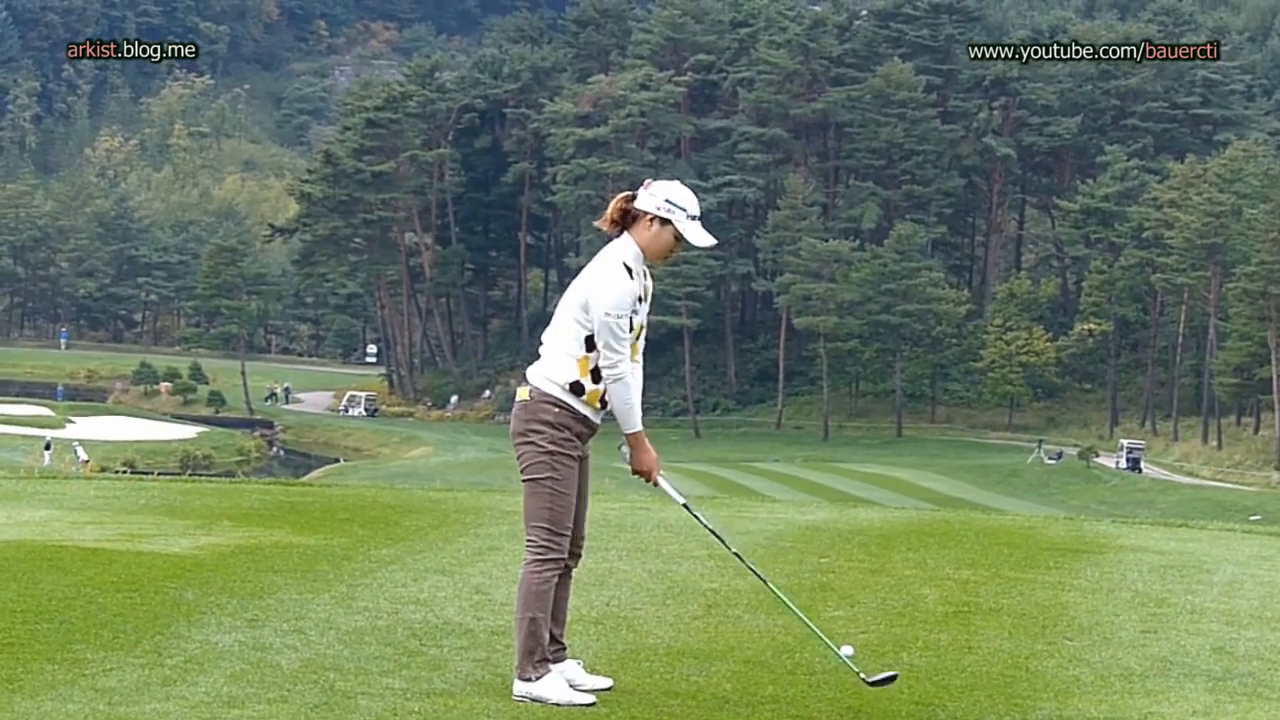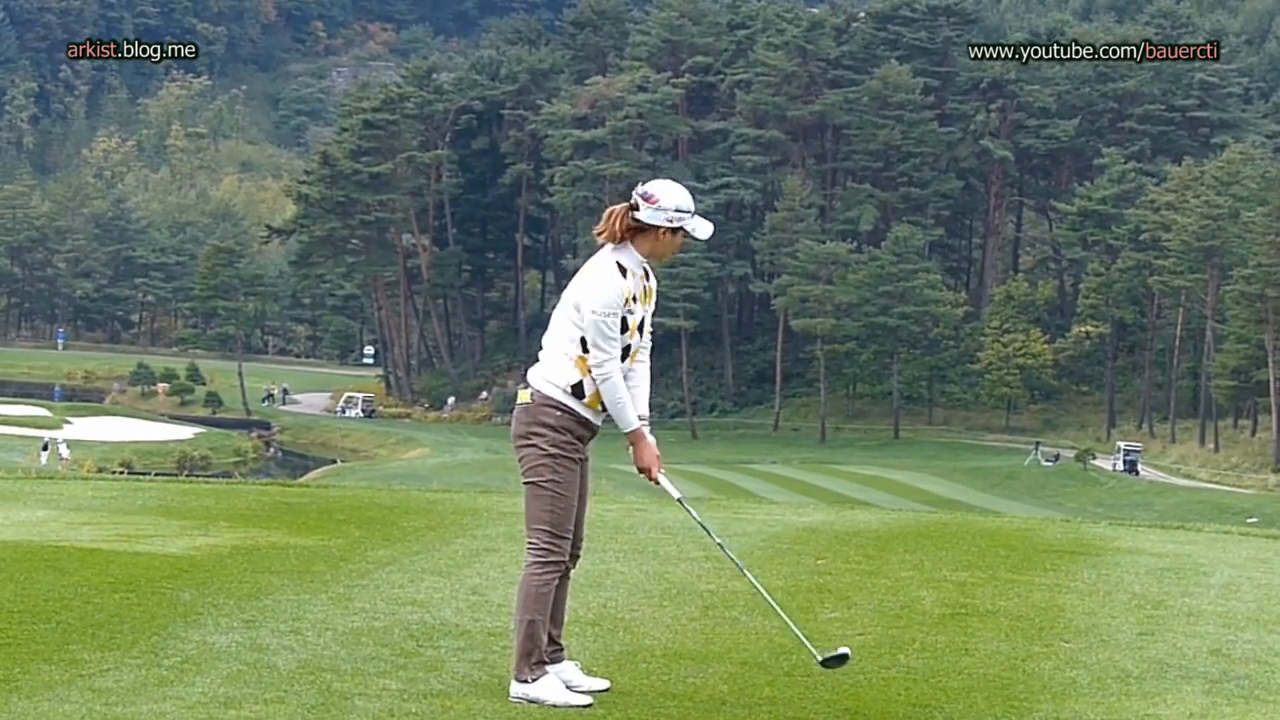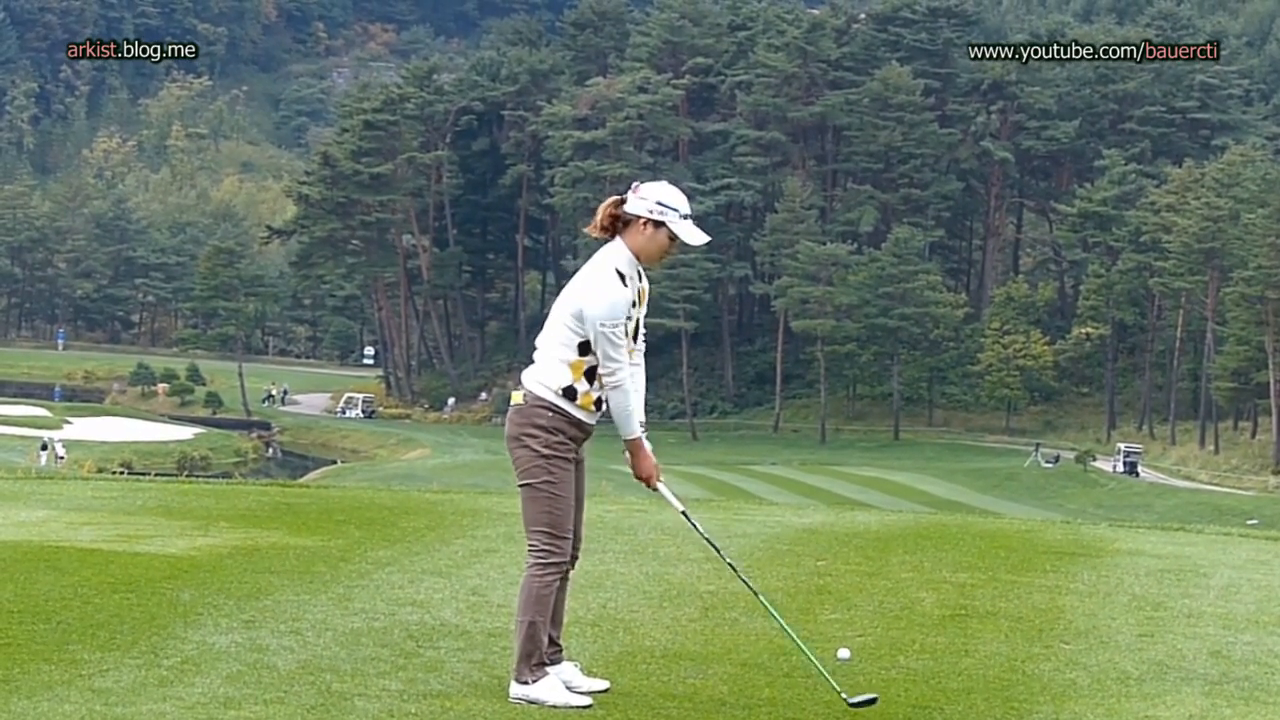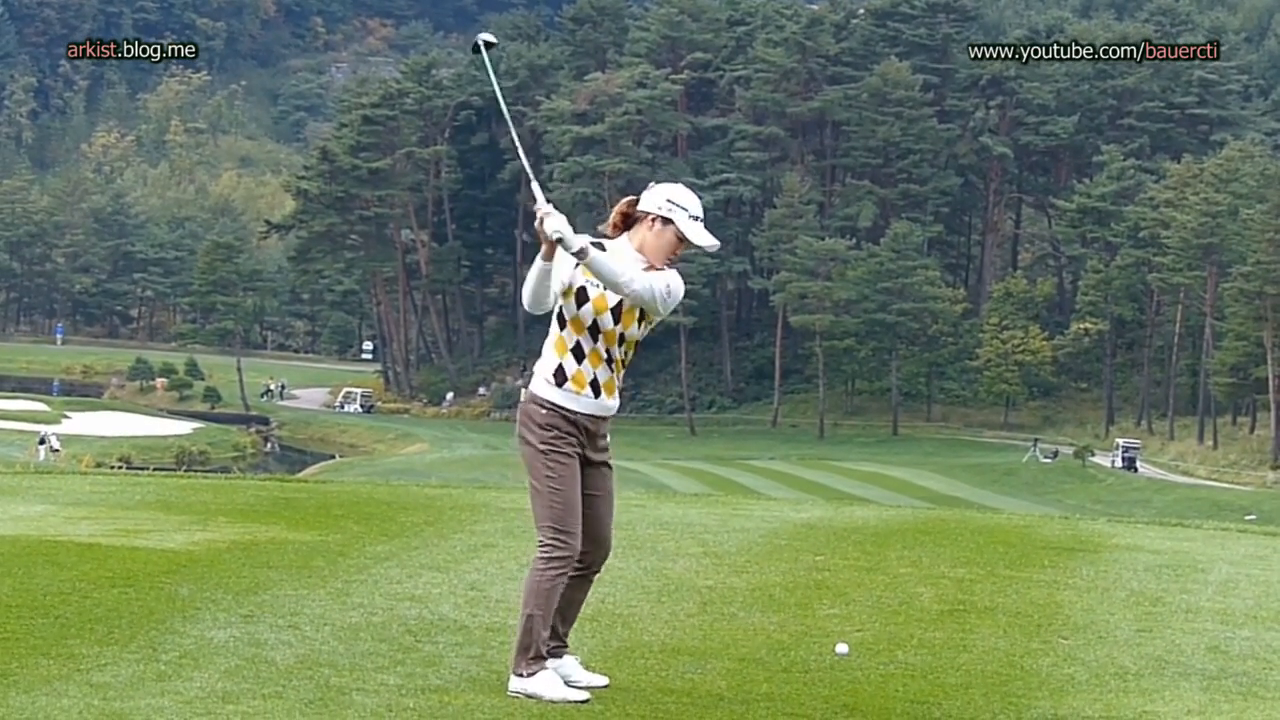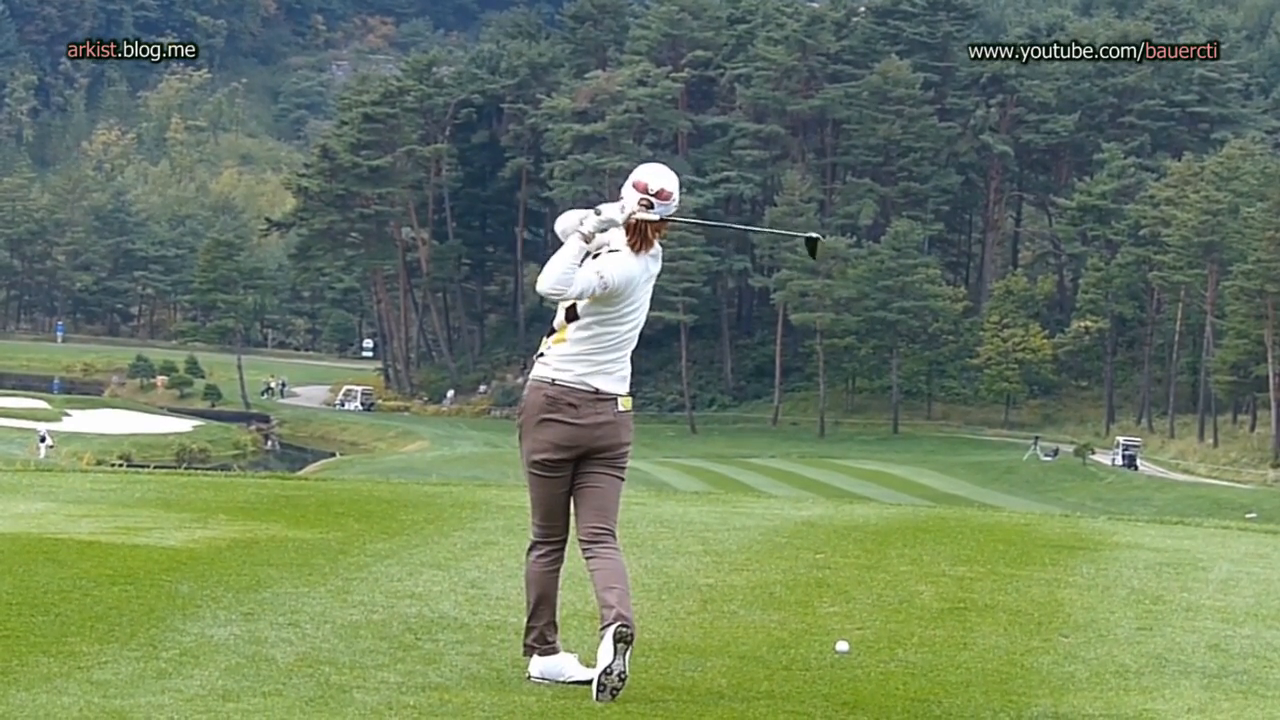
dt=1s
person 1, frame 1
left shoulder: (635, 274)
right shoulder: (614, 279)
left elbow: (629, 361)
right elbow: (615, 367)
left wrist: (634, 434)
right wrist: (638, 441)
left hip: (568, 422)
right hip: (549, 416)
left knee: (567, 550)
right knee: (547, 548)
left ankle: (553, 659)
right ankle: (531, 674)
person 1, frame 2
left shoulder: (644, 280)
right shoulder: (605, 278)
left elbow: (637, 359)
right elbow: (605, 369)
left wrist: (644, 427)
right wrist: (636, 437)
left hip: (574, 425)
right hip: (551, 419)
left knee: (565, 553)
right knee: (549, 551)
left ankle: (551, 661)
right ankle: (528, 675)
person 1, frame 3
left shoulder: (631, 278)
right shoulder: (607, 287)
left elbow: (632, 362)
right elbow: (615, 373)
left wrist: (636, 436)
right wrist: (637, 446)
left hip: (563, 426)
right hip: (543, 422)
left knee: (564, 553)
right knee: (549, 551)
left ankle: (551, 662)
right ankle: (528, 676)
person 1, frame 4
left shoulder: (667, 286)
right shoulder: (577, 256)
left elbow: (630, 284)
right elbow: (534, 301)
left wrist: (575, 243)
right wrist: (548, 249)
left hip: (594, 424)
right hip: (551, 414)
left knee: (594, 547)
right knee: (561, 545)
left ankle: (552, 654)
right ankle: (528, 669)
person 1, frame 5
left shoulder: (620, 269)
right shoulder: (647, 255)
left elbow: (552, 286)
right elbow: (566, 224)
left wrist: (593, 226)
left hip: (552, 405)
right hip: (609, 414)
left knee: (548, 538)
right knee: (600, 537)
left ankle: (543, 653)
right ankle: (618, 625)
